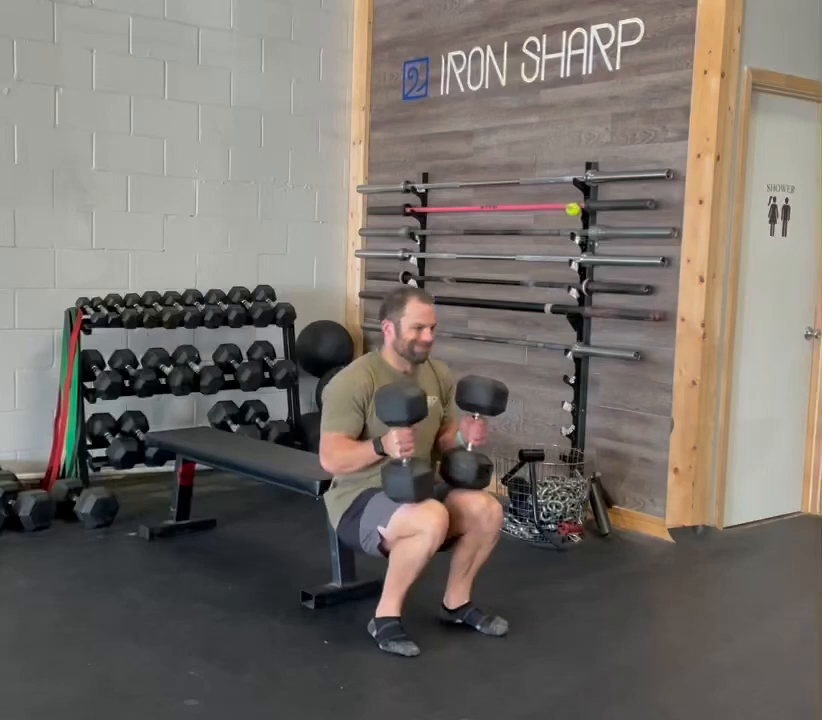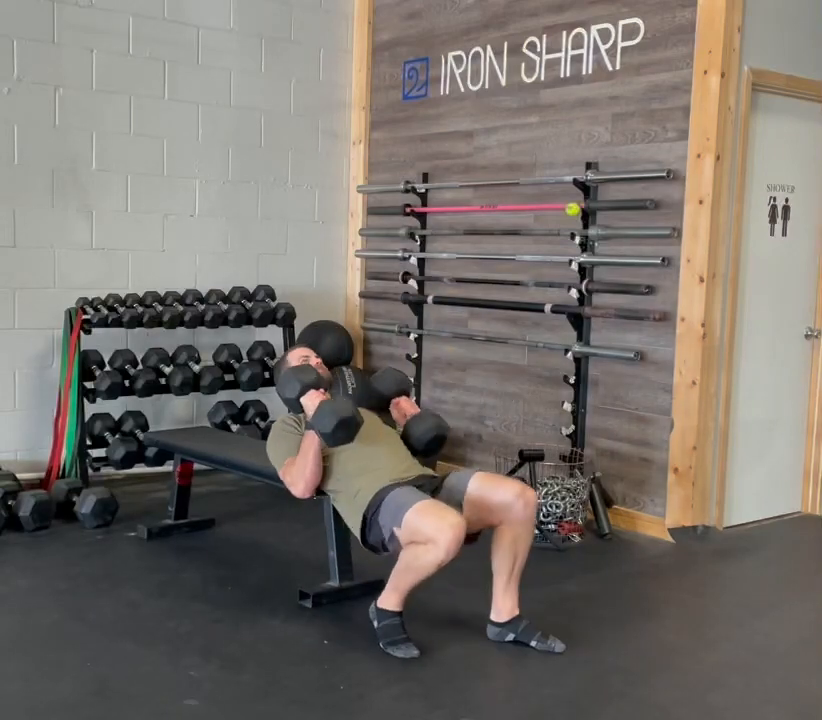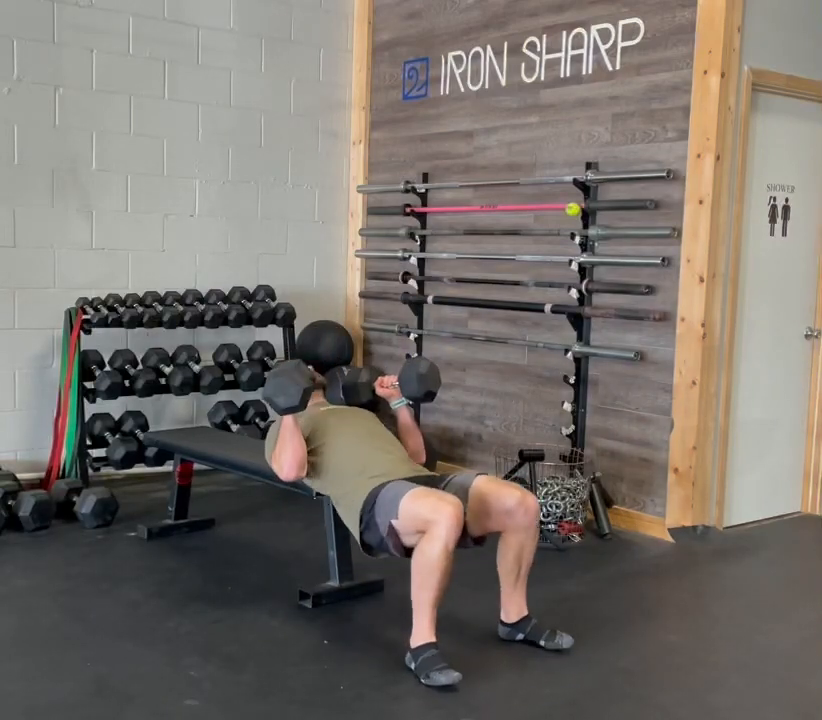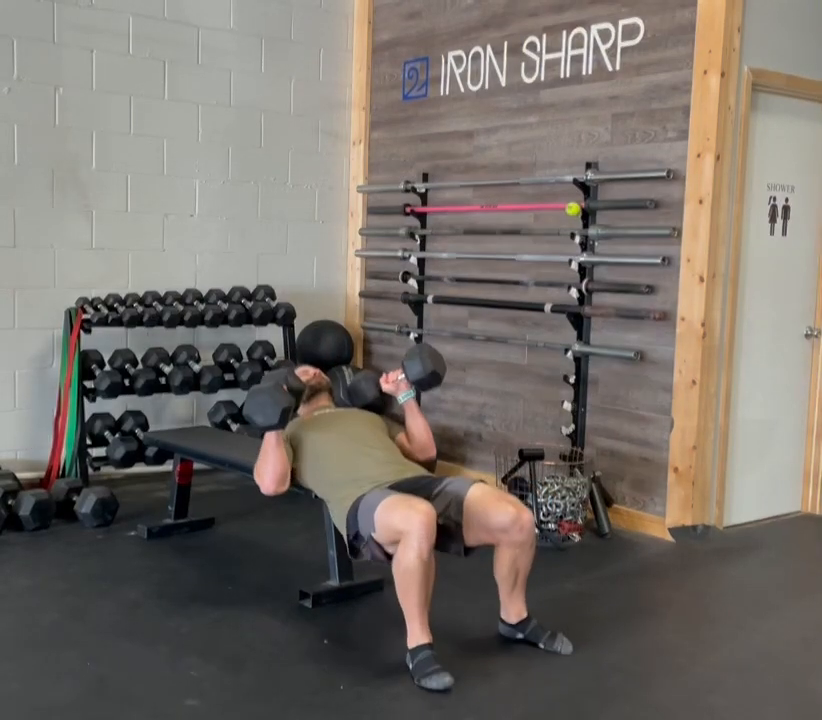
dt=1s
person 1, frame 1
left shoulder: (438, 375)
right shoulder: (355, 382)
left elbow: (440, 440)
right elbow: (330, 457)
left wrist: (464, 436)
right wrist: (381, 446)
right hip: (360, 502)
left knee: (487, 511)
right knee: (432, 521)
left ankle: (456, 603)
right ankle: (386, 616)
person 1, frame 2
left shoulder: (360, 412)
right shoulder: (287, 426)
right elbow: (302, 487)
left wrist: (407, 424)
right wrist: (314, 424)
left hip: (424, 481)
right hip: (378, 499)
left knee: (519, 499)
right knee: (448, 531)
left ankle: (505, 617)
right ankle: (388, 606)
person 1, frame 3
left shoulder: (362, 414)
right shoulder: (286, 426)
right elbow: (291, 470)
left wrist: (398, 400)
right wrist: (289, 410)
left hip: (425, 482)
right hip: (376, 499)
left knee: (521, 505)
right knee: (447, 514)
left ankle: (514, 616)
right ankle: (422, 643)
person 1, frame 4
left shoulder: (368, 416)
right shoulder: (288, 431)
left elbow: (424, 451)
right elbow: (271, 484)
left wrist: (404, 395)
left hip: (422, 484)
right hip: (368, 502)
left knee: (516, 520)
right knee: (419, 520)
left ankle: (515, 618)
right ankle: (419, 645)
